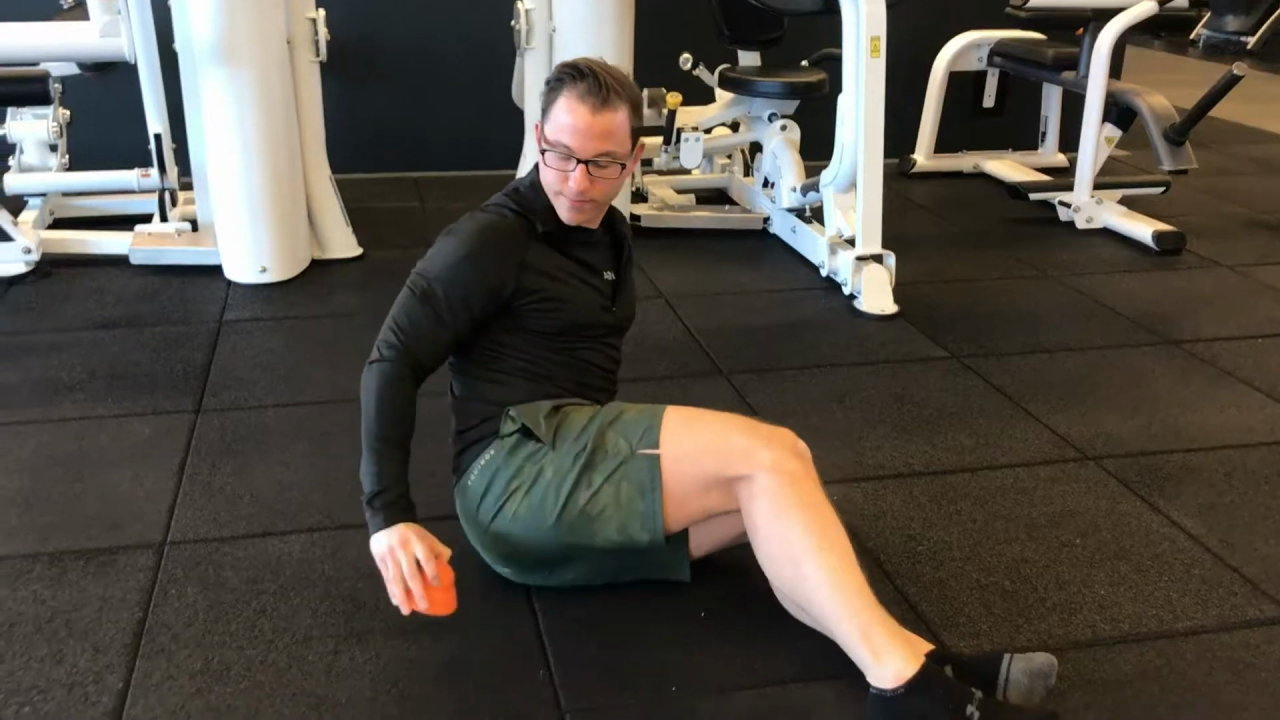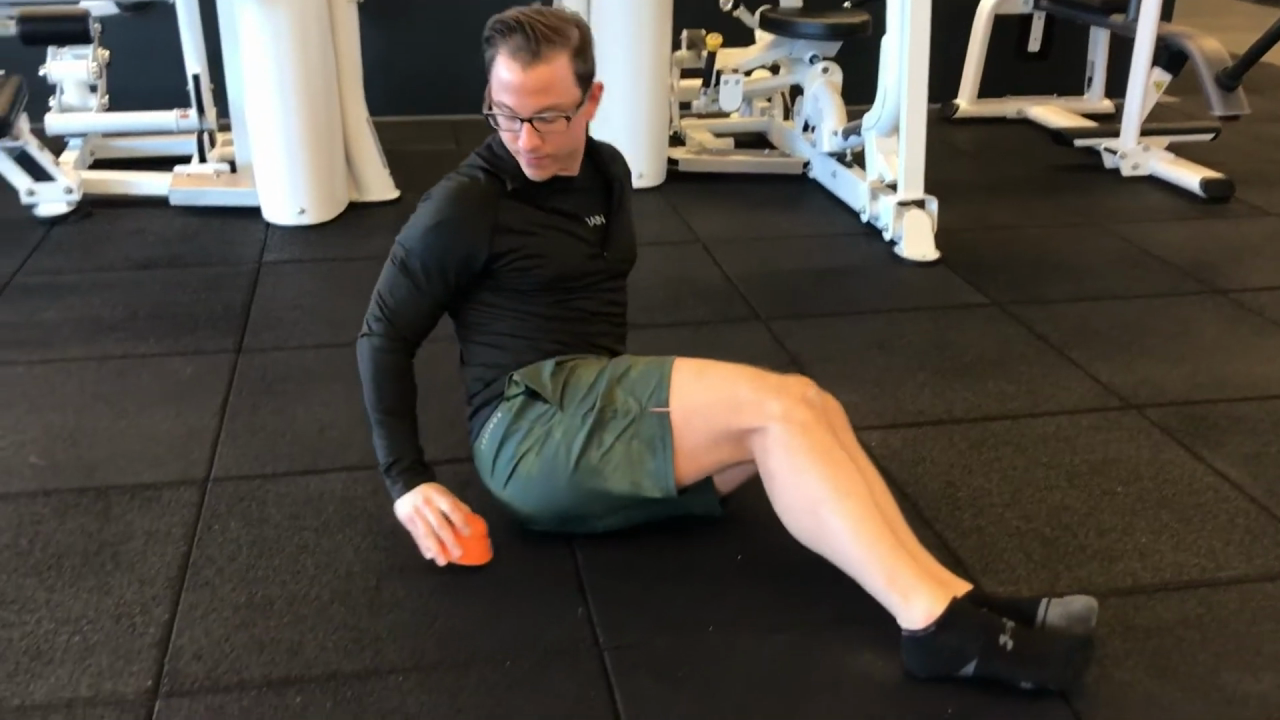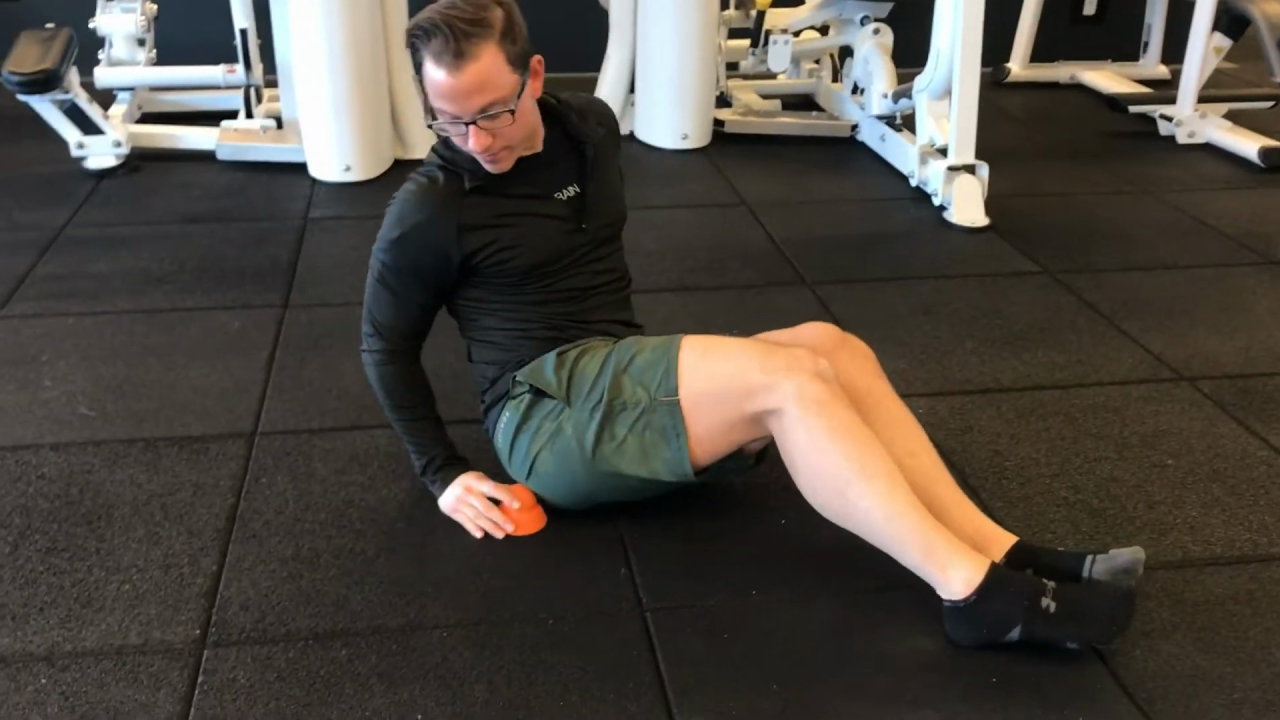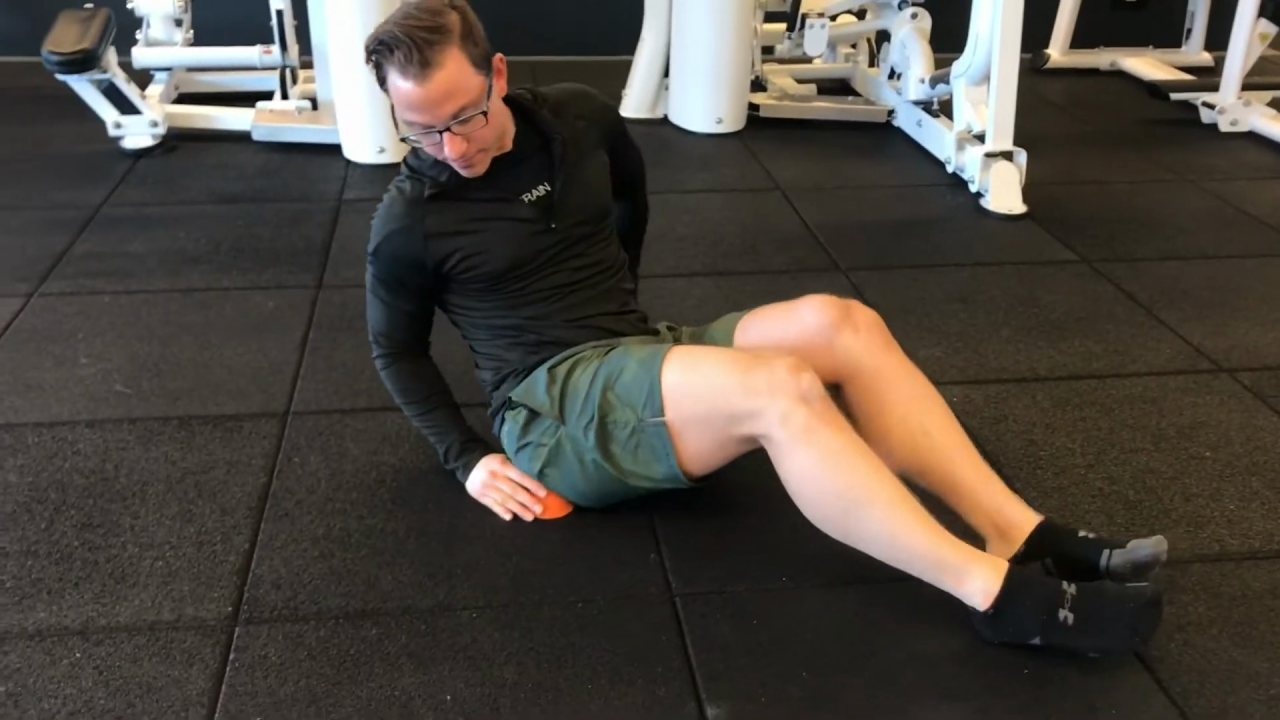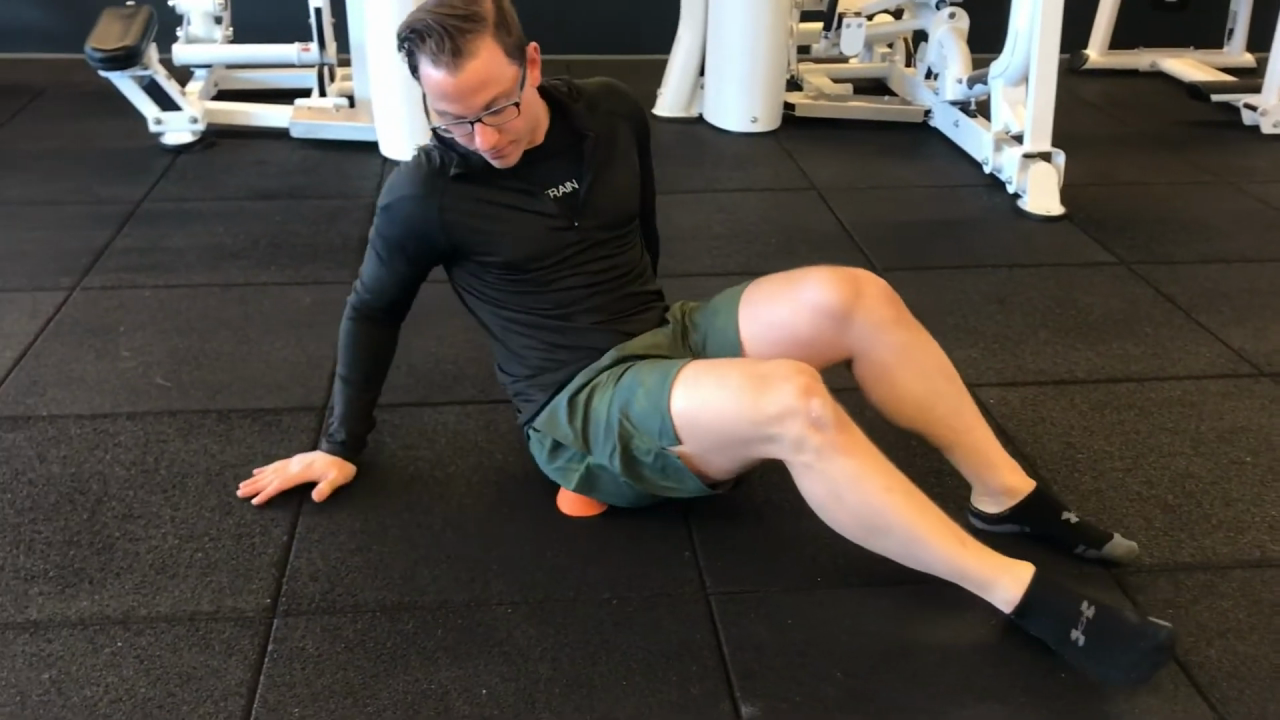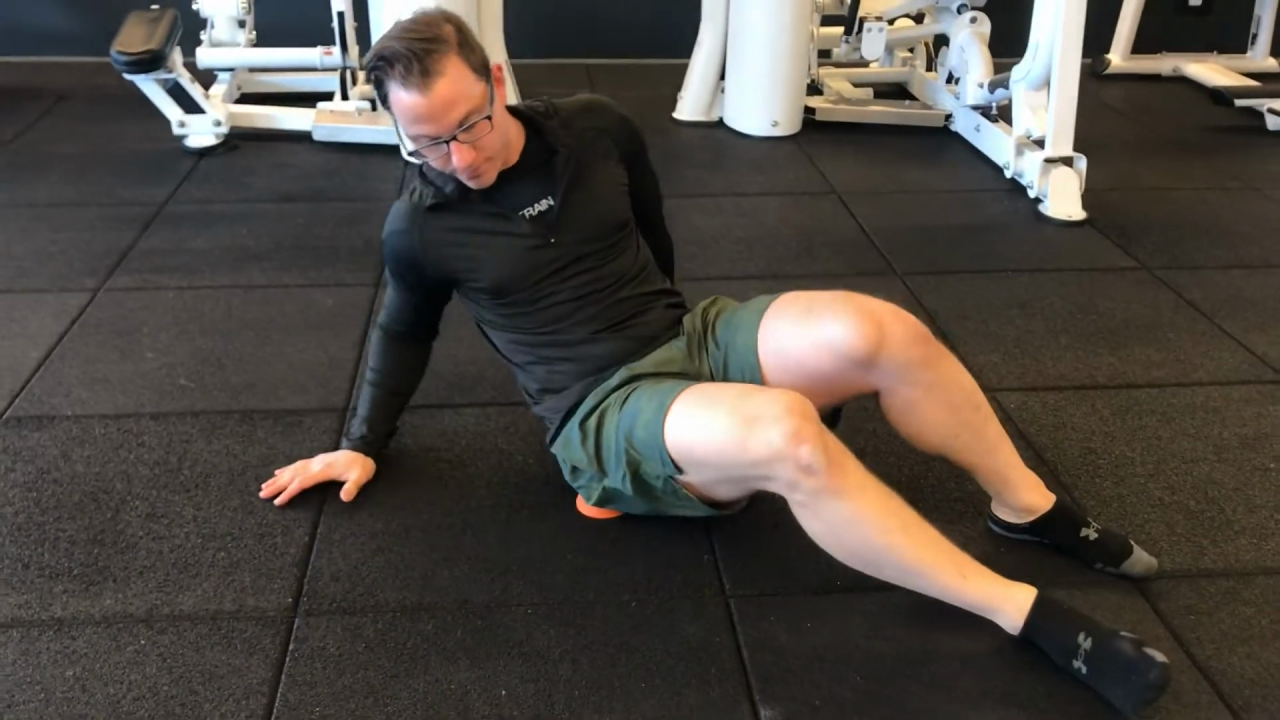
dt=0.5s
person 1, frame 1
left shoulder: (608, 234)
right shoulder: (488, 242)
right elbow: (391, 366)
right wrist: (388, 515)
left hip: (574, 485)
right hip: (517, 476)
left knee: (773, 485)
right knee: (767, 457)
left ankle: (910, 663)
person 1, frame 2
left shoulder: (607, 171)
right shoulder: (462, 208)
right elbow: (383, 338)
left wrist: (625, 400)
right wrist: (407, 479)
left hip: (598, 423)
right hip: (531, 432)
left knee: (807, 407)
right knee: (777, 406)
left ankle: (952, 601)
right ankle: (937, 624)
person 1, frame 3
left shoulder: (589, 125)
right shoulder: (428, 210)
right elbow: (386, 346)
right wrist: (444, 473)
left hip: (623, 386)
right hip: (548, 414)
left knee: (833, 351)
right knee: (792, 376)
left ankle: (1000, 556)
right ankle: (975, 592)
person 1, frame 4
left shoulder: (578, 117)
right shoulder: (410, 220)
right elbow: (396, 348)
right wrist: (467, 457)
left hip: (646, 355)
right hip: (554, 412)
left knee: (838, 324)
right knee: (783, 390)
left ankle: (1020, 537)
right ankle: (1001, 596)
person 1, frame 5
left shoulder: (610, 112)
right shoulder: (423, 196)
right elbow: (371, 313)
right wrist: (341, 445)
left hip: (672, 336)
right hip: (583, 410)
left knee: (852, 297)
right knee: (794, 398)
left ankle: (1008, 497)
right ankle: (1028, 598)
person 1, frame 6
left shoulder: (594, 129)
right shoulder: (420, 228)
right elbow: (404, 332)
right wrist: (362, 445)
left hip: (695, 336)
right hip: (608, 418)
left knee: (878, 335)
right knee: (784, 433)
left ankle: (1029, 508)
right ankle: (1028, 614)
